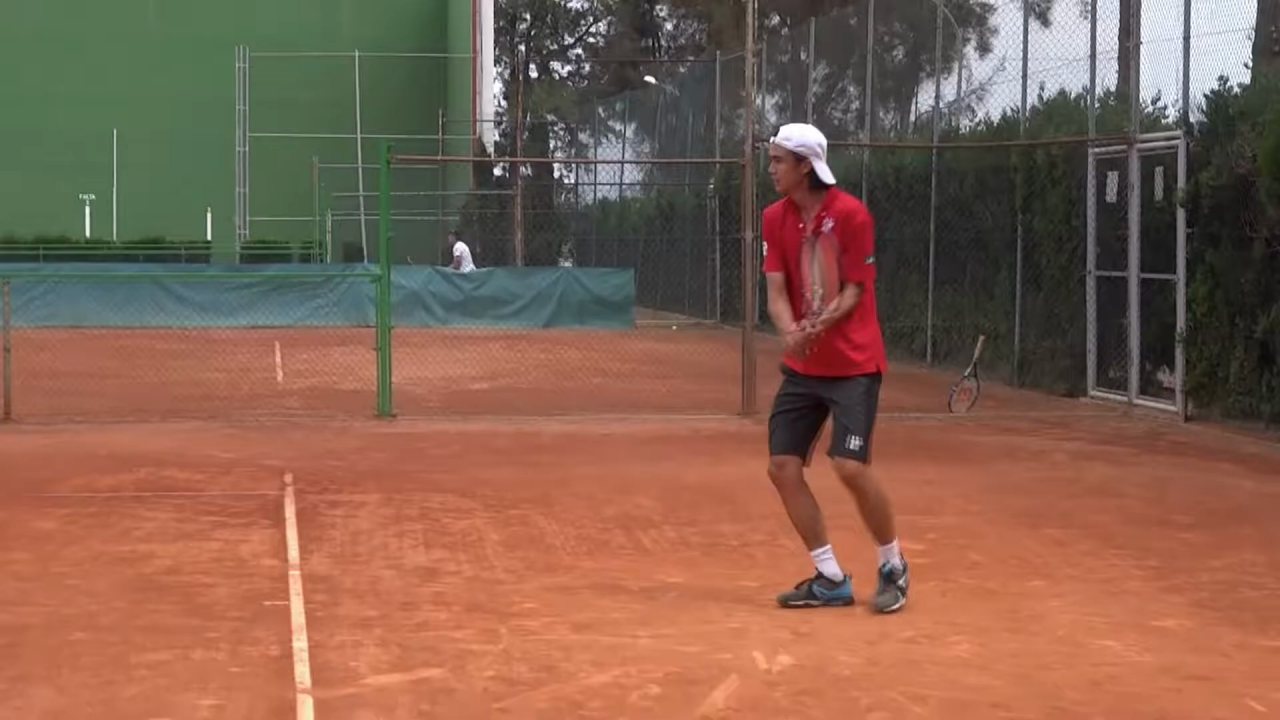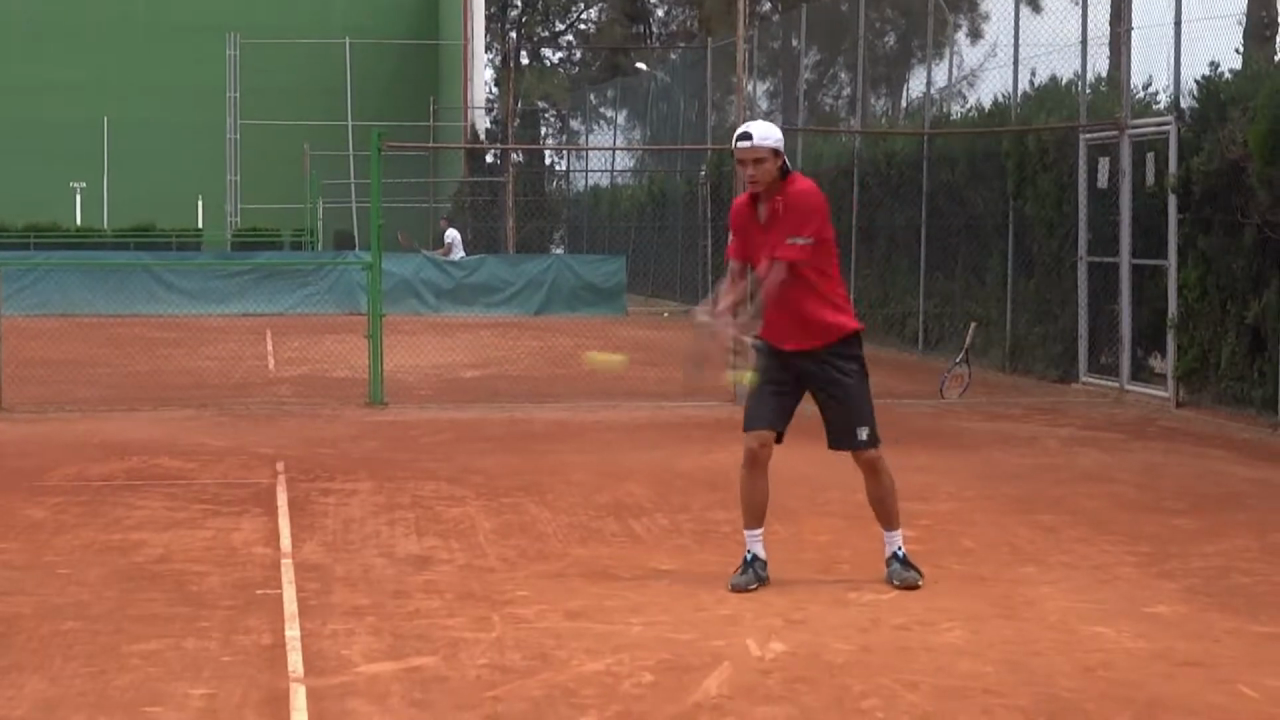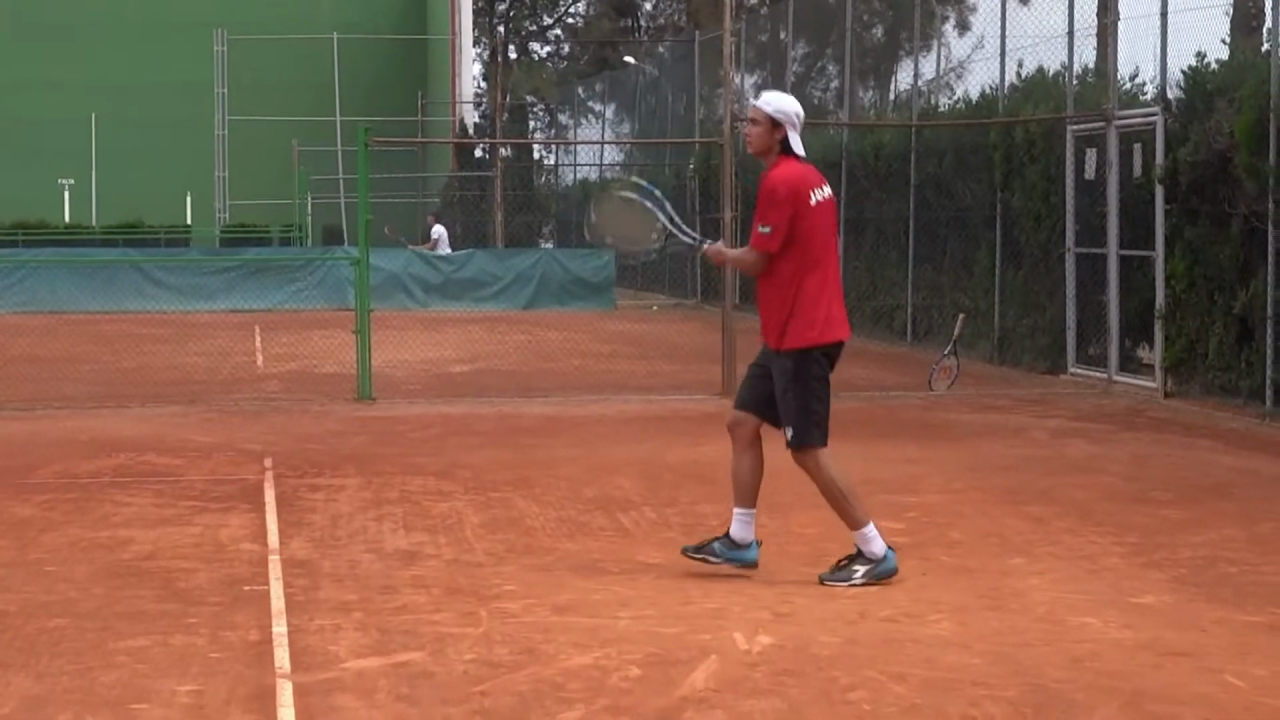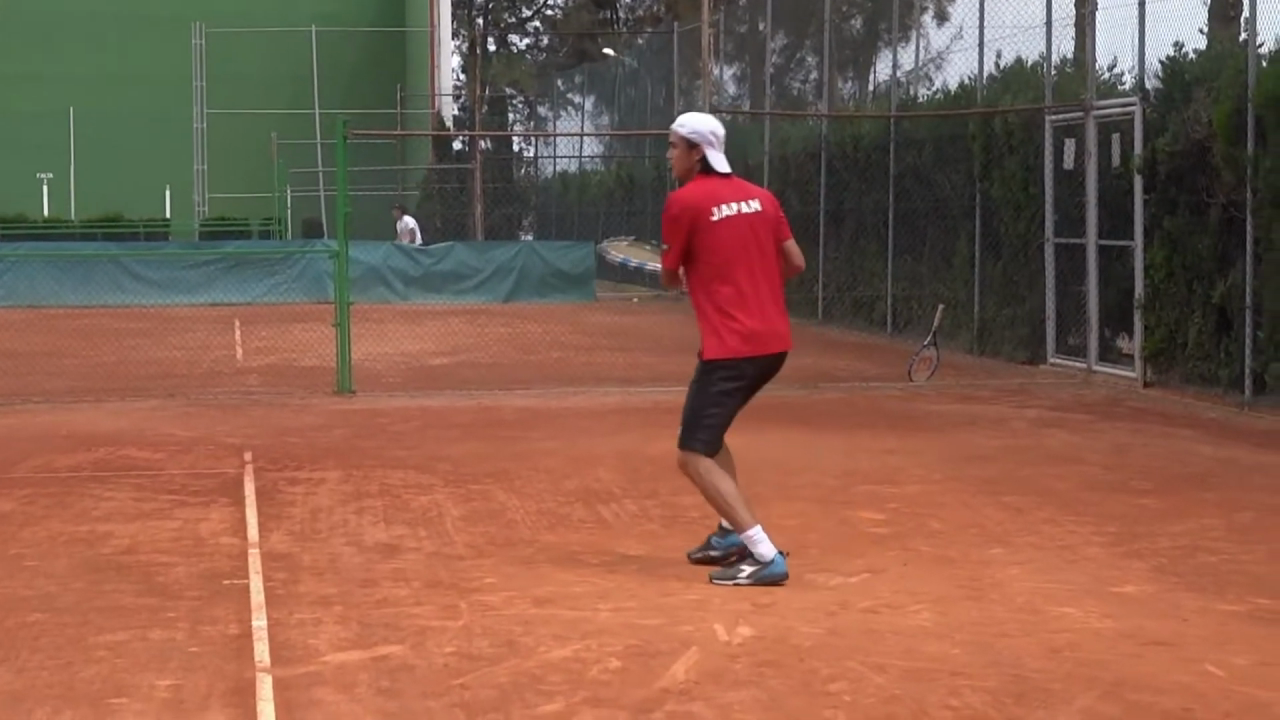
dt=0.7s
person 1, frame 1
left shoulder: (850, 214)
right shoulder: (774, 218)
left elbow: (852, 293)
right elbow: (776, 293)
left wrist: (819, 324)
right wrist: (790, 332)
left hip: (854, 365)
right hip: (802, 367)
left knee: (851, 468)
right knee: (782, 468)
left ankle: (892, 568)
right ankle: (831, 576)
person 1, frame 2
left shoulder: (805, 197)
right shoulder: (741, 210)
left elbow: (778, 274)
right elbow: (736, 276)
left wrist: (731, 313)
right wrist: (725, 302)
left hip: (831, 343)
right hip: (779, 345)
left knee: (868, 455)
right knee: (755, 447)
left ankle: (895, 552)
right ankle: (754, 556)
person 1, frame 3
left shoulder: (780, 181)
right shoulder: (807, 176)
left elbow: (756, 261)
left wrist: (720, 253)
right wrist: (741, 258)
left hip: (805, 334)
right hip: (790, 328)
left knee: (807, 452)
right knee: (741, 423)
left ankle: (875, 553)
right ankle: (740, 540)
person 1, frame 4
left shoulder: (683, 201)
right shoulder: (759, 195)
left elbow: (670, 272)
right elbow: (796, 264)
left wrist: (683, 274)
left hip: (731, 346)
right hip: (773, 342)
left knee: (693, 456)
right knee: (705, 435)
left ankle: (765, 556)
right ankle: (734, 532)
